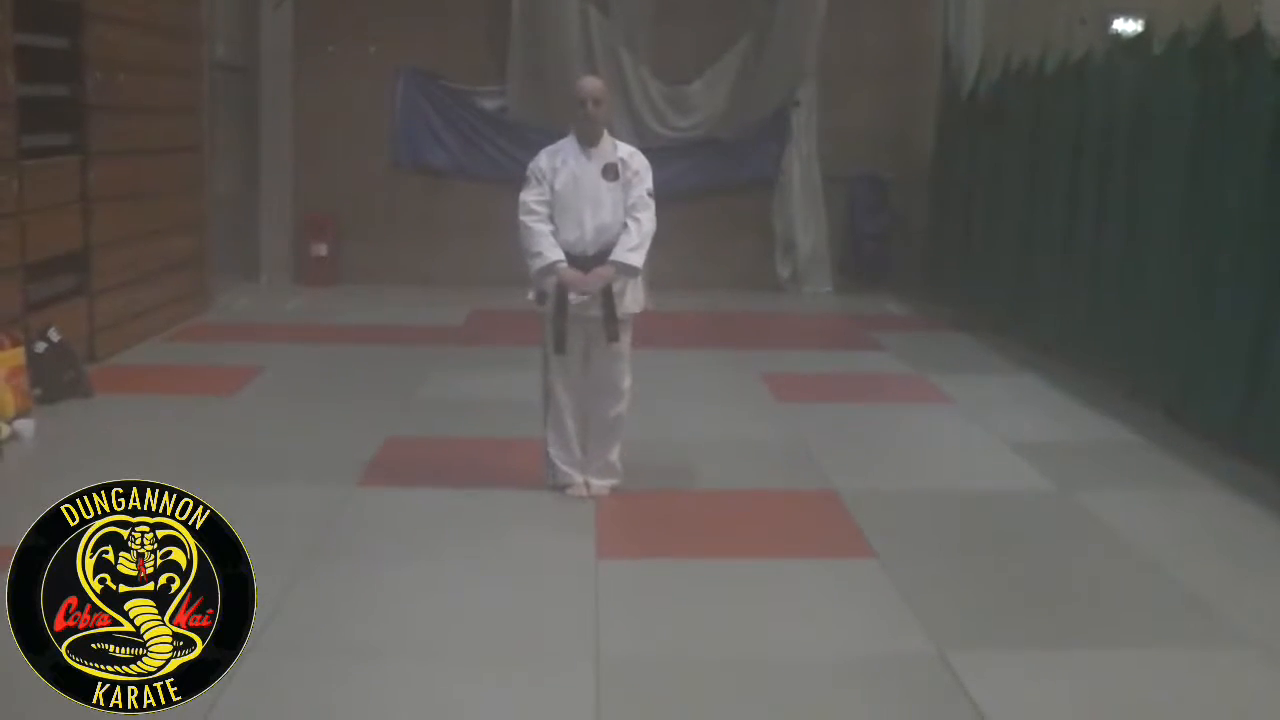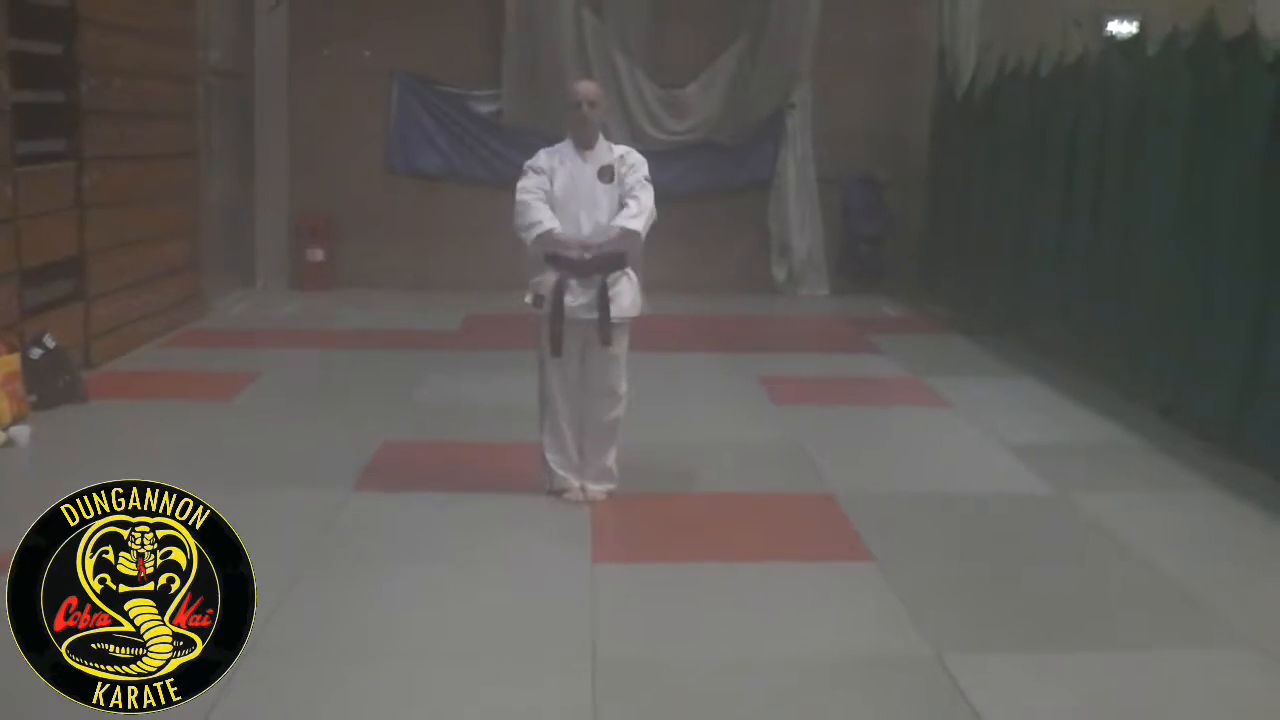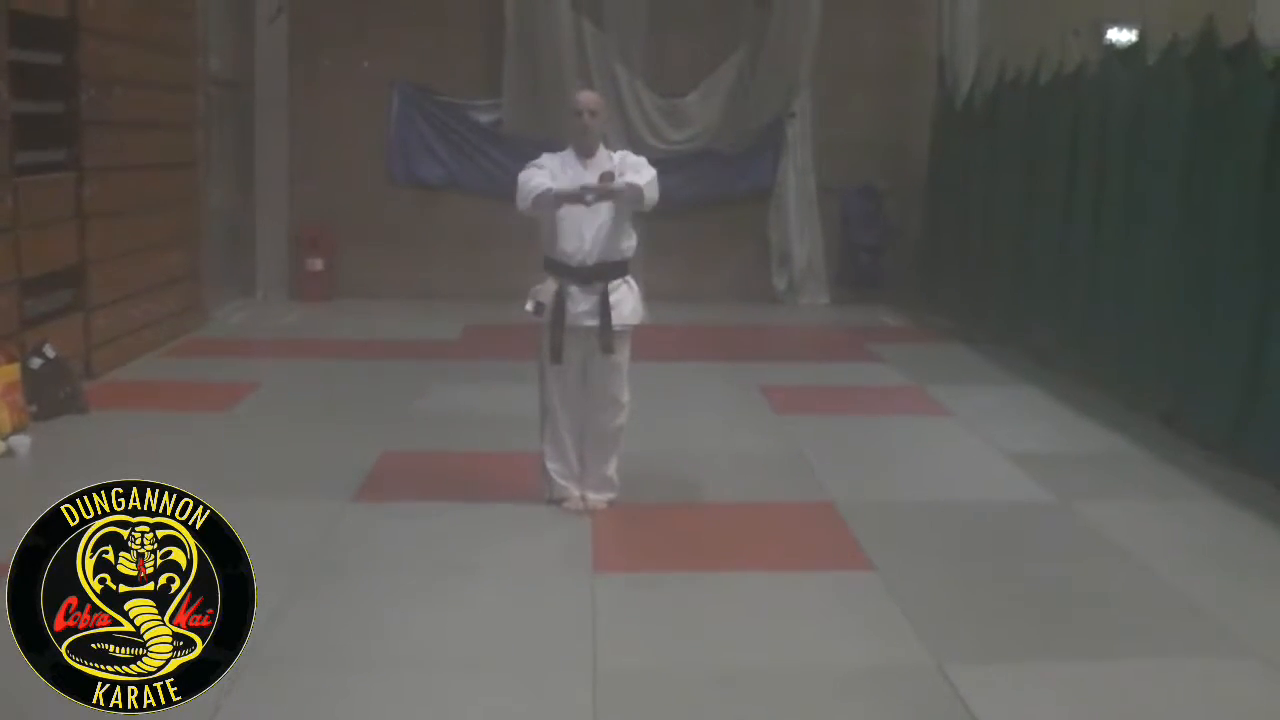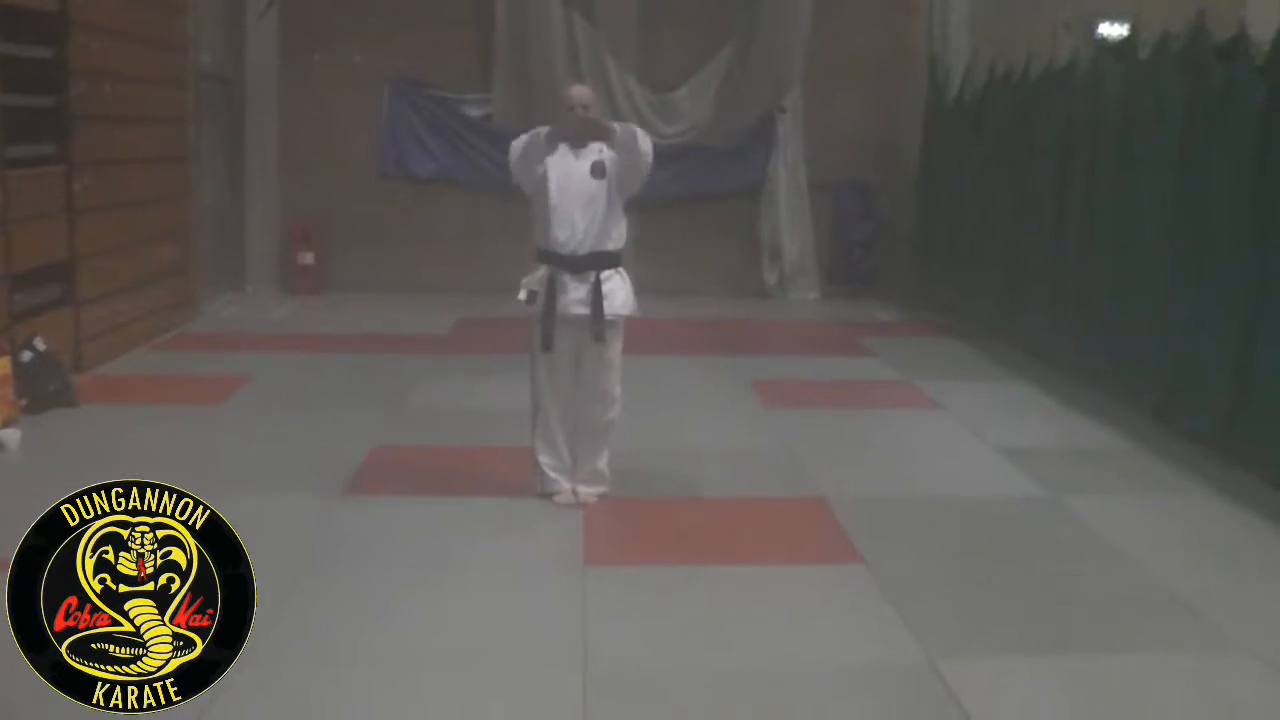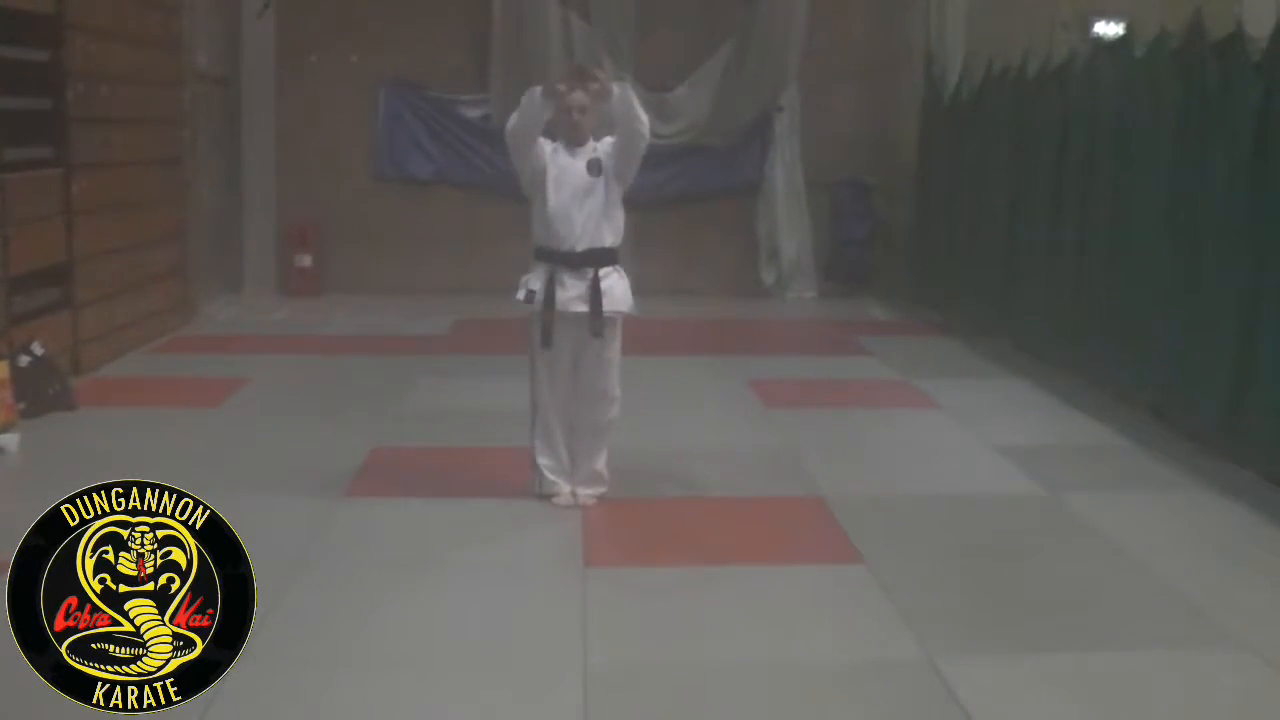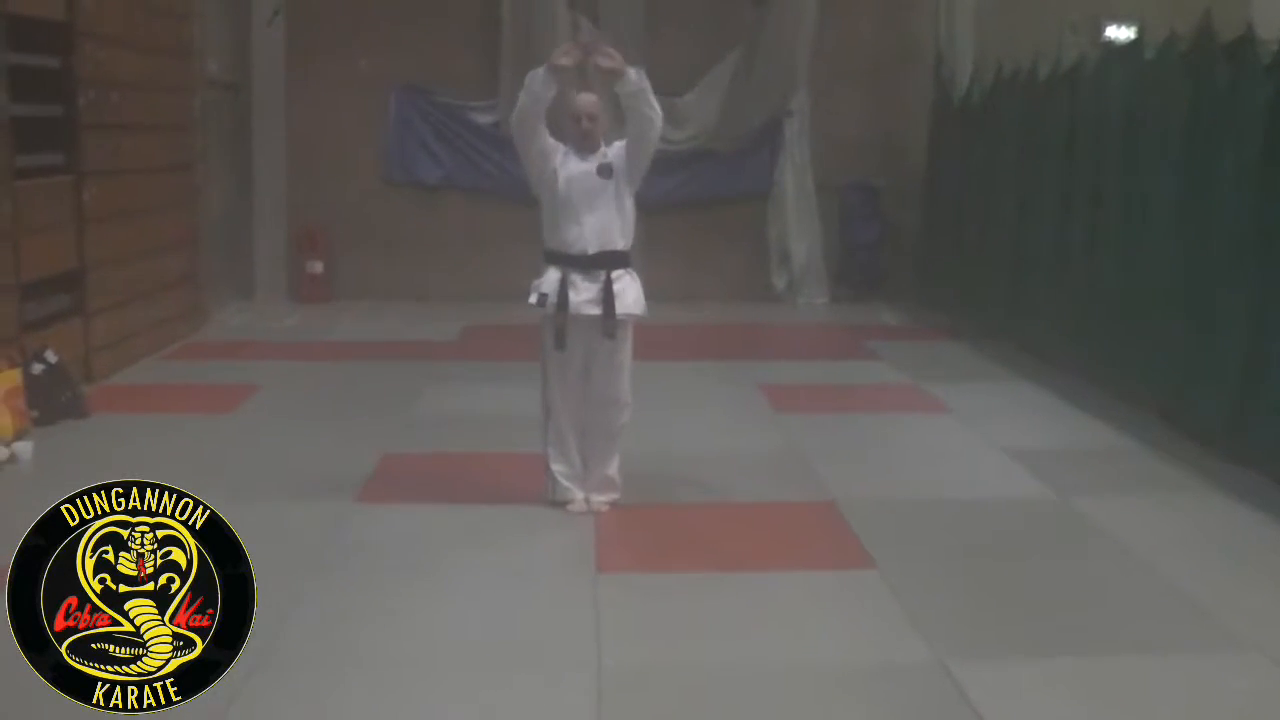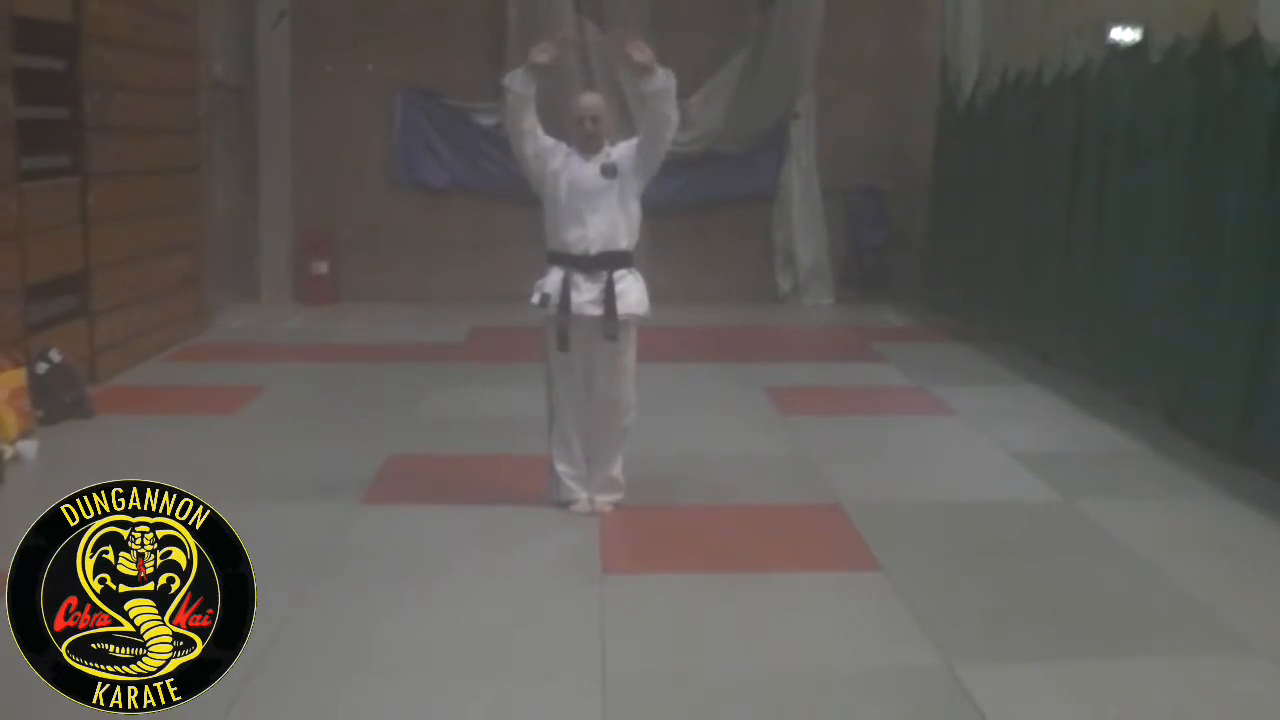
dt=0.3s
person 1, frame 1
left shoulder: (631, 159)
right shoulder: (548, 160)
left elbow: (641, 220)
right elbow: (532, 219)
left wrist: (611, 270)
right wrist: (560, 271)
left hip: (614, 285)
right hip: (563, 284)
left knee: (610, 384)
right knee: (563, 383)
left ankle: (602, 470)
right ankle: (568, 471)
person 1, frame 2
left shoulder: (627, 160)
right shoulder: (545, 161)
left elbow: (641, 204)
right elbow: (528, 204)
left wrist: (610, 235)
right wrist: (560, 237)
left hip: (610, 286)
right hip: (560, 286)
left knee: (607, 389)
right knee: (559, 388)
left ankle: (598, 475)
right ankle: (565, 476)
person 1, frame 3
left shoulder: (627, 163)
right shoulder: (548, 166)
left elbow: (646, 188)
right elbow: (529, 191)
left wrist: (614, 189)
right wrist: (564, 194)
left hip: (612, 294)
right hip: (562, 293)
left knee: (608, 397)
right knee: (560, 397)
left ankle: (598, 484)
right ankle: (565, 485)
person 1, frame 4
left shoulder: (614, 159)
right shoulder: (545, 159)
left elbow: (641, 155)
right elbow: (520, 156)
left wrist: (612, 134)
right wrist: (553, 135)
left hip: (603, 286)
right hip: (553, 284)
left knee: (599, 391)
right knee: (552, 390)
left ankle: (589, 477)
right ankle: (556, 478)
person 1, frame 5
left shoulder: (612, 156)
right shoulder: (541, 157)
left elbow: (637, 130)
right elbow: (518, 132)
left wrist: (609, 91)
right wrist: (548, 95)
left hip: (601, 284)
right hip: (552, 283)
left knee: (598, 391)
right knee: (551, 390)
left ankle: (588, 478)
right ankle: (555, 480)
person 1, frame 6
left shoulder: (623, 160)
right shoulder: (551, 161)
left elbow: (647, 123)
right elbow: (526, 125)
left wrist: (623, 77)
right wrist: (551, 75)
left hip: (614, 289)
right hip: (563, 288)
left knee: (610, 395)
right knee: (563, 395)
left ankle: (600, 484)
right ankle: (569, 485)
person 1, frame 7
left shoulder: (630, 162)
right shoulder: (551, 162)
left elbow: (661, 125)
right elbow: (520, 125)
left wrist: (650, 75)
right wrist: (530, 74)
left hip: (616, 289)
right hip: (566, 289)
left knee: (614, 396)
right knee: (567, 395)
left ankle: (604, 485)
right ankle: (574, 486)
